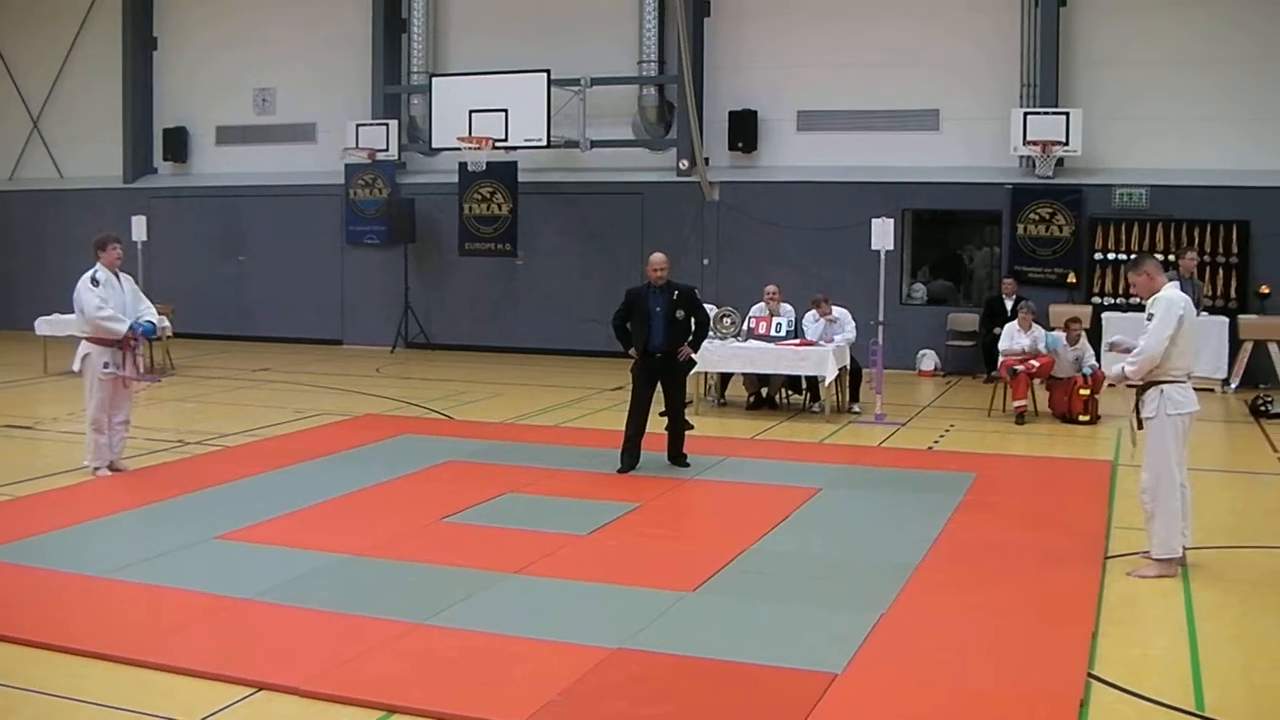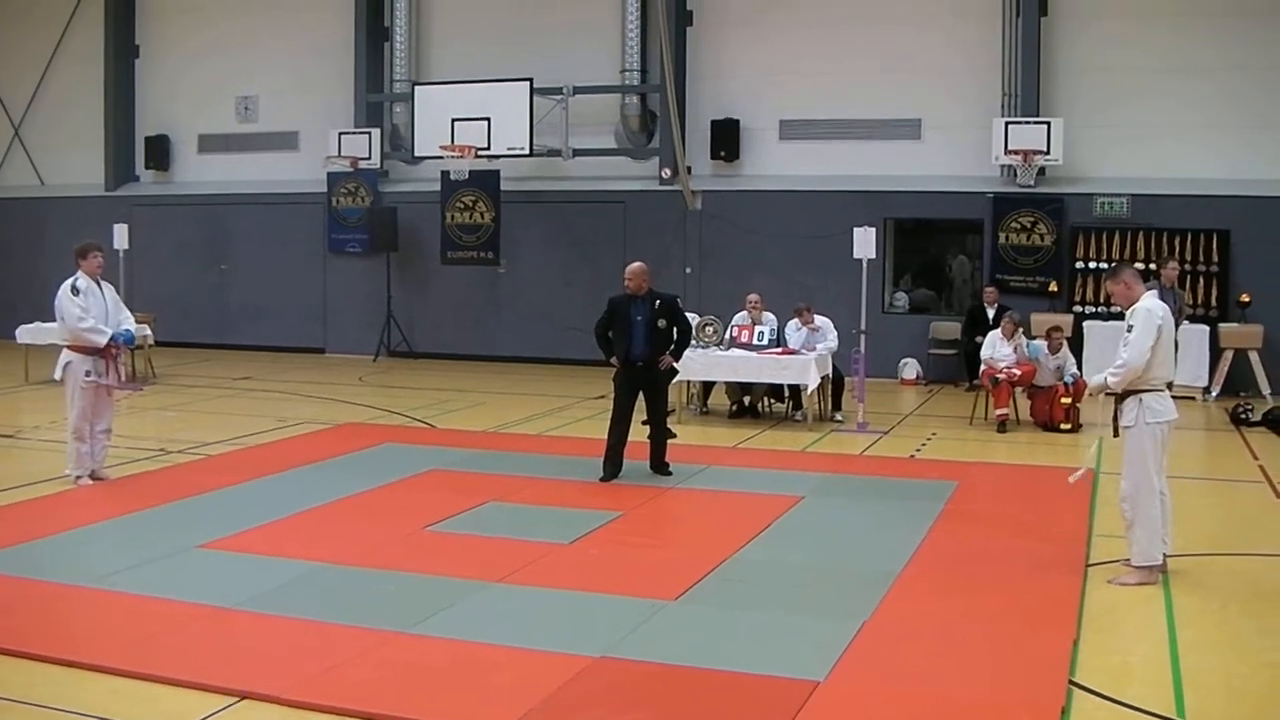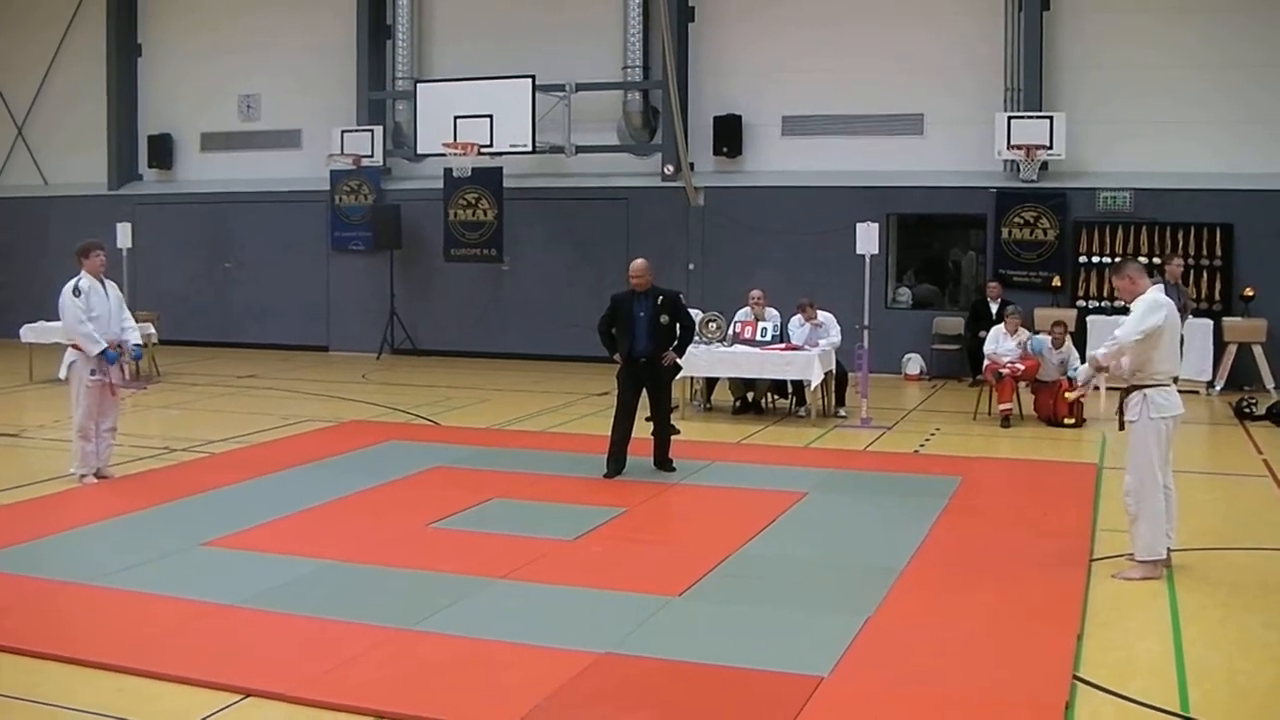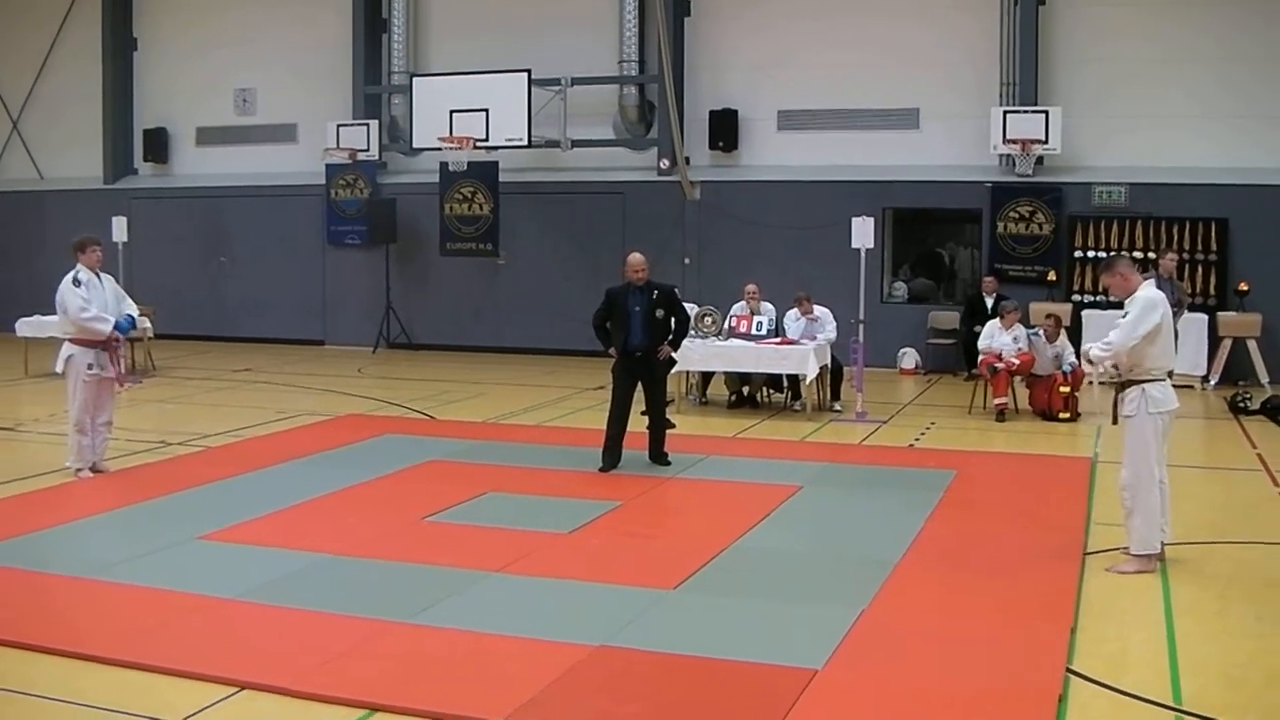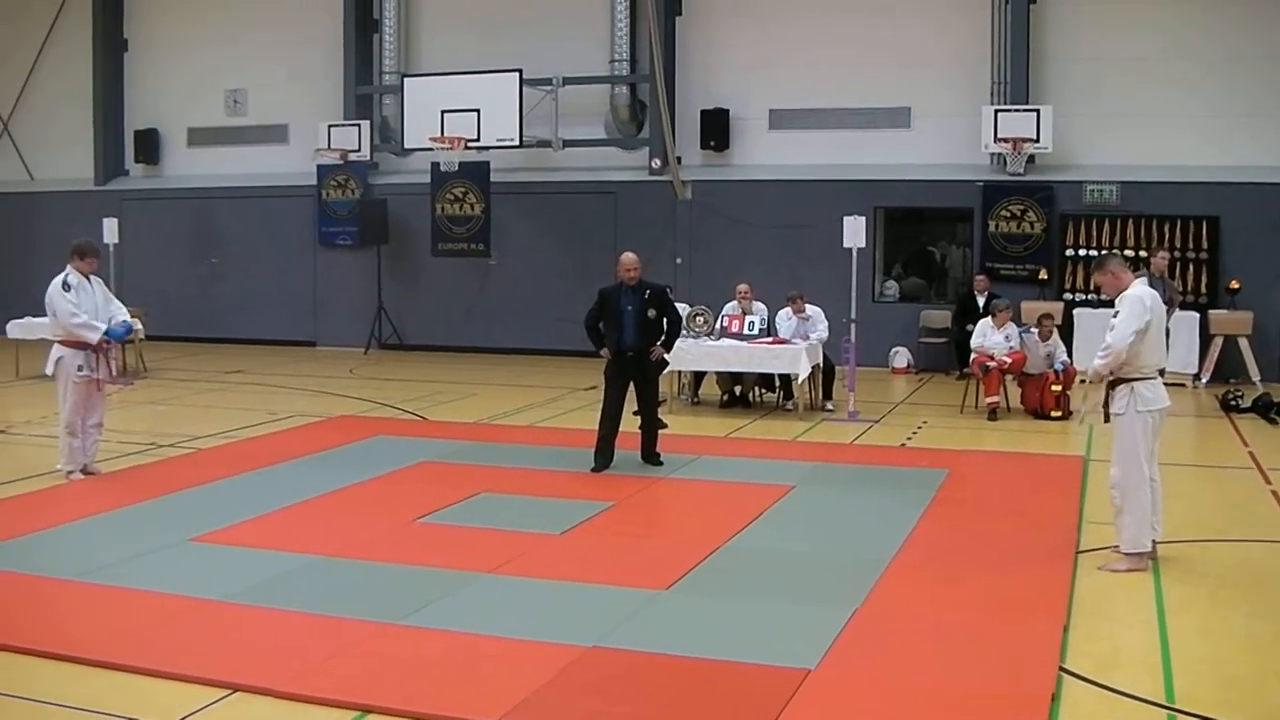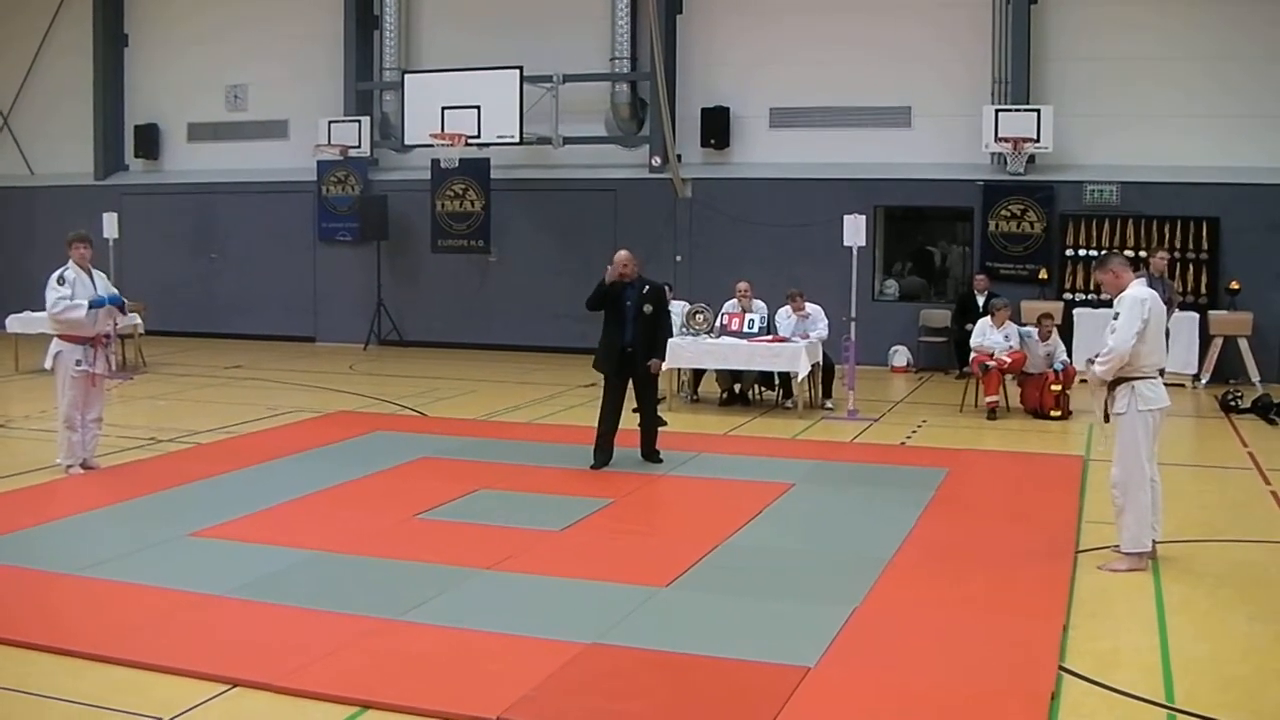
dt=0.7s
person 1, frame 1
left shoulder: (1166, 301)
right shoulder: (1176, 299)
left elbow: (1151, 351)
left wrist: (1122, 371)
right wrist: (1130, 347)
left hip: (1166, 399)
right hip: (1173, 395)
left knee: (1159, 479)
right knee: (1172, 475)
left ankle: (1165, 559)
right ankle: (1174, 546)
person 1, frame 2
left shoulder: (1145, 311)
right shoulder: (1155, 308)
left elbow: (1133, 362)
left wrist: (1103, 382)
right wrist: (1112, 381)
left hip: (1144, 407)
right hip: (1152, 403)
left knee: (1138, 487)
right knee: (1152, 483)
left ankle: (1146, 566)
right ankle: (1155, 553)
person 1, frame 3
left shoulder: (1150, 304)
right shoulder: (1161, 303)
left elbow: (1123, 339)
left wrist: (1098, 358)
right wrist: (1113, 364)
left hip: (1150, 402)
right hip: (1158, 397)
left knee: (1143, 482)
right knee: (1158, 478)
left ankle: (1150, 560)
right ankle: (1159, 548)
person 1, frame 4
left shoulder: (1145, 300)
right shoulder: (1152, 298)
left elbow: (1118, 343)
left wrist: (1091, 352)
right wrist: (1120, 365)
left hip: (1145, 398)
right hip: (1152, 393)
left knee: (1138, 476)
right knee: (1152, 472)
left ankle: (1144, 554)
right ankle: (1153, 542)
person 1, frame 5
left shoulder: (1134, 299)
right shoulder: (1148, 296)
left elbow: (1116, 344)
left wrist: (1097, 369)
right wrist: (1110, 368)
left hip: (1135, 395)
right hip: (1145, 390)
left knee: (1128, 474)
right knee: (1144, 470)
left ankle: (1135, 552)
right ankle: (1145, 540)
person 1, frame 6
left shoulder: (1132, 299)
right shoulder: (1148, 296)
left elbow: (1120, 347)
left wrist: (1098, 373)
right wrist: (1105, 365)
left hip: (1136, 395)
right hip: (1146, 390)
left knee: (1129, 473)
right knee: (1144, 469)
left ankle: (1135, 551)
right ankle: (1145, 540)
person 2, frame 1
left shoulder: (126, 280)
right shoulder: (91, 280)
left elbow: (144, 306)
right elbow: (97, 313)
left wrist: (148, 323)
right wrist: (129, 326)
left hip: (122, 352)
right hip: (99, 352)
left knee: (121, 409)
right knee: (99, 411)
left ankle: (114, 457)
right ankle: (98, 462)
person 2, frame 2
left shoulder: (107, 288)
right shoulder: (72, 288)
left elbow: (123, 315)
right elbow: (78, 323)
left wrist: (126, 333)
right wrist: (110, 337)
left hip: (103, 361)
right hip: (80, 360)
left knee: (103, 418)
right knee: (80, 419)
left ankle: (96, 466)
right ankle: (80, 470)
person 2, frame 3
left shoulder: (111, 287)
right shoulder: (76, 288)
left elbow: (125, 318)
right elbow: (76, 325)
left wrist: (133, 343)
right wrist: (102, 350)
left hip: (109, 359)
right hip: (86, 359)
left knee: (108, 417)
right knee: (85, 417)
left ankle: (101, 465)
right ankle: (84, 469)
person 2, frame 4
left shoulder: (107, 281)
right shoulder: (73, 281)
left elbow: (126, 303)
right elbow: (81, 314)
left wrist: (128, 318)
right wrist: (114, 324)
left hip: (105, 353)
right hip: (82, 353)
left knee: (104, 410)
right knee: (81, 411)
left ankle: (96, 458)
right ankle: (80, 463)
person 2, frame 5
left shoulder: (96, 283)
right shoulder: (62, 284)
left elbow: (112, 306)
right elbow: (73, 320)
left wrist: (124, 323)
right wrist: (106, 331)
left hip: (94, 355)
right hip: (71, 355)
left knee: (94, 413)
right knee: (72, 414)
left ankle: (87, 461)
right ankle: (72, 465)
person 2, frame 6
left shoulder: (100, 277)
right shoulder: (62, 277)
left elbow: (114, 304)
right elbow: (55, 308)
left wrist: (118, 302)
right wrist: (88, 304)
left hip: (95, 349)
right hip: (70, 349)
left knee: (94, 407)
right knee: (71, 408)
left ankle: (87, 455)
right ankle: (71, 460)
person 3, frame 1
left shoulder: (685, 293)
right shoulder: (634, 294)
left elbow: (703, 320)
right elbow: (617, 321)
left wrist: (692, 346)
right wrist: (629, 346)
left hip: (674, 360)
right hip: (645, 360)
left knee: (676, 411)
right knee: (637, 411)
left ankle: (676, 455)
right ankle: (629, 458)
person 3, frame 2
left shoulder: (667, 302)
right shoulder: (616, 303)
left elbow: (685, 329)
right elbow: (600, 330)
left wrist: (674, 355)
right wrist: (610, 355)
left hip: (655, 369)
right hip: (627, 369)
left knee: (658, 420)
right knee: (619, 420)
left ankle: (658, 463)
right ankle: (612, 467)
person 3, frame 3
left shoulder: (669, 298)
right shoulder: (619, 300)
left elbow: (688, 325)
right elbow: (603, 327)
left wrist: (677, 351)
right wrist: (614, 351)
left hip: (659, 365)
right hip: (630, 366)
left knee: (662, 416)
right knee: (623, 416)
left ankle: (662, 459)
right ankle: (615, 463)
person 3, frame 4
left shoulder: (664, 292)
right shoulder: (614, 294)
left elbow: (683, 319)
right elbow: (598, 321)
left wrist: (673, 345)
right wrist: (609, 346)
left hip: (654, 359)
right hip: (625, 360)
left knee: (657, 410)
right knee: (618, 410)
left ankle: (657, 453)
right ankle: (611, 457)
person 3, frame 5
left shoulder: (657, 293)
right shoulder: (607, 294)
left elbow: (675, 320)
right elbow: (590, 322)
left wrist: (665, 346)
right wrist: (601, 346)
left hip: (647, 360)
right hip: (617, 361)
left knee: (649, 410)
right knee: (610, 411)
left ankle: (649, 453)
right ankle: (603, 457)
person 3, frame 6
left shoulder: (654, 290)
right shoulder: (611, 289)
left elbow: (663, 326)
right elbow: (591, 305)
left wrist: (659, 356)
right wrist: (607, 281)
left hip: (644, 357)
right hip: (615, 357)
left knee: (648, 407)
right knee: (610, 408)
left ankle: (649, 451)
right ankle: (603, 454)
